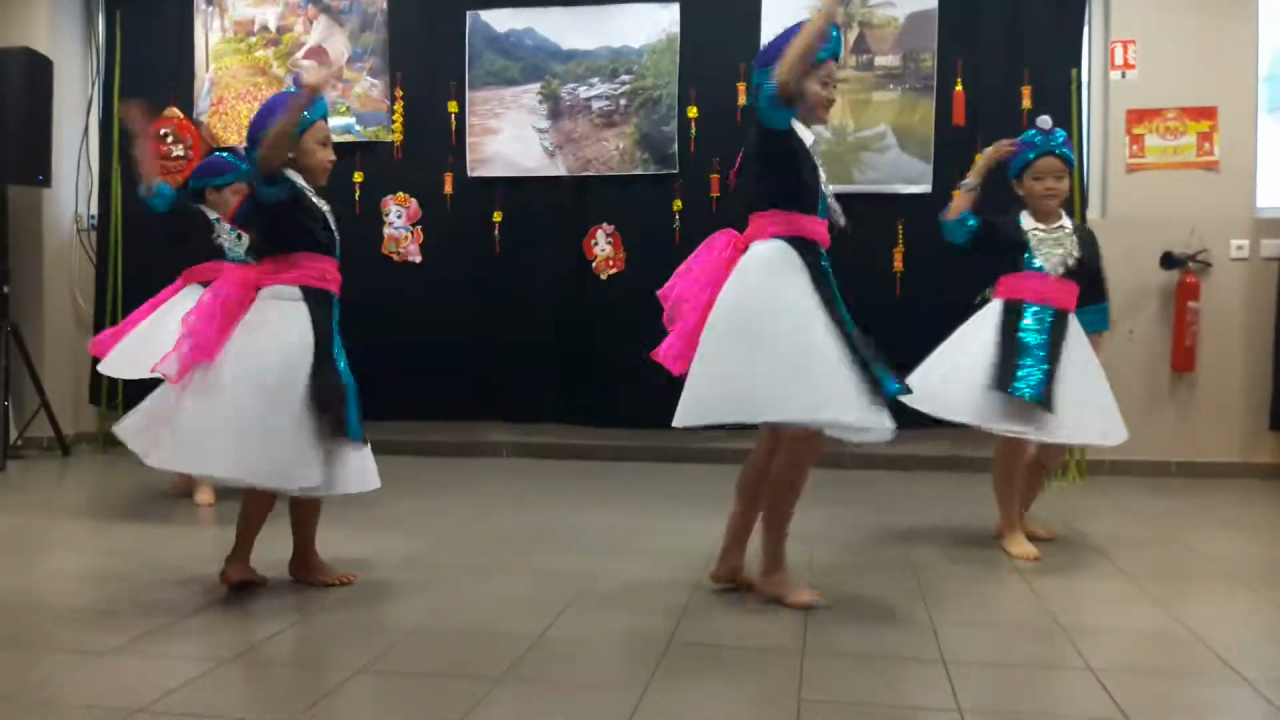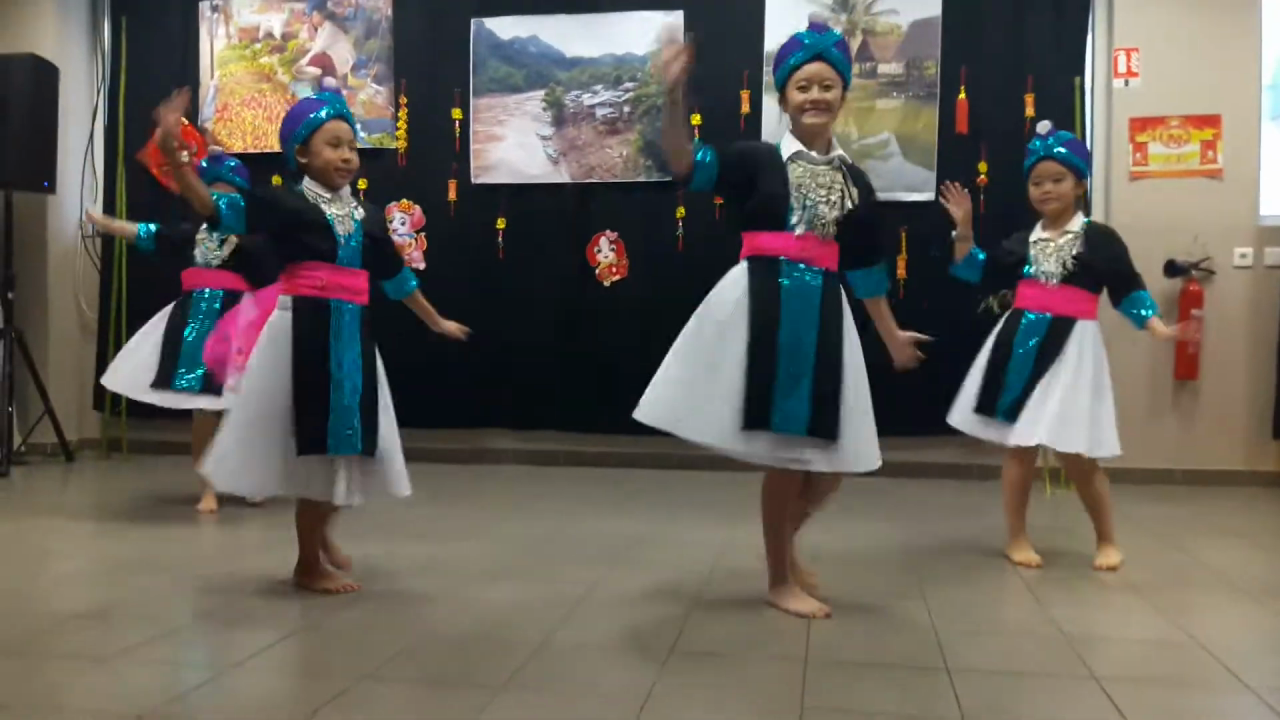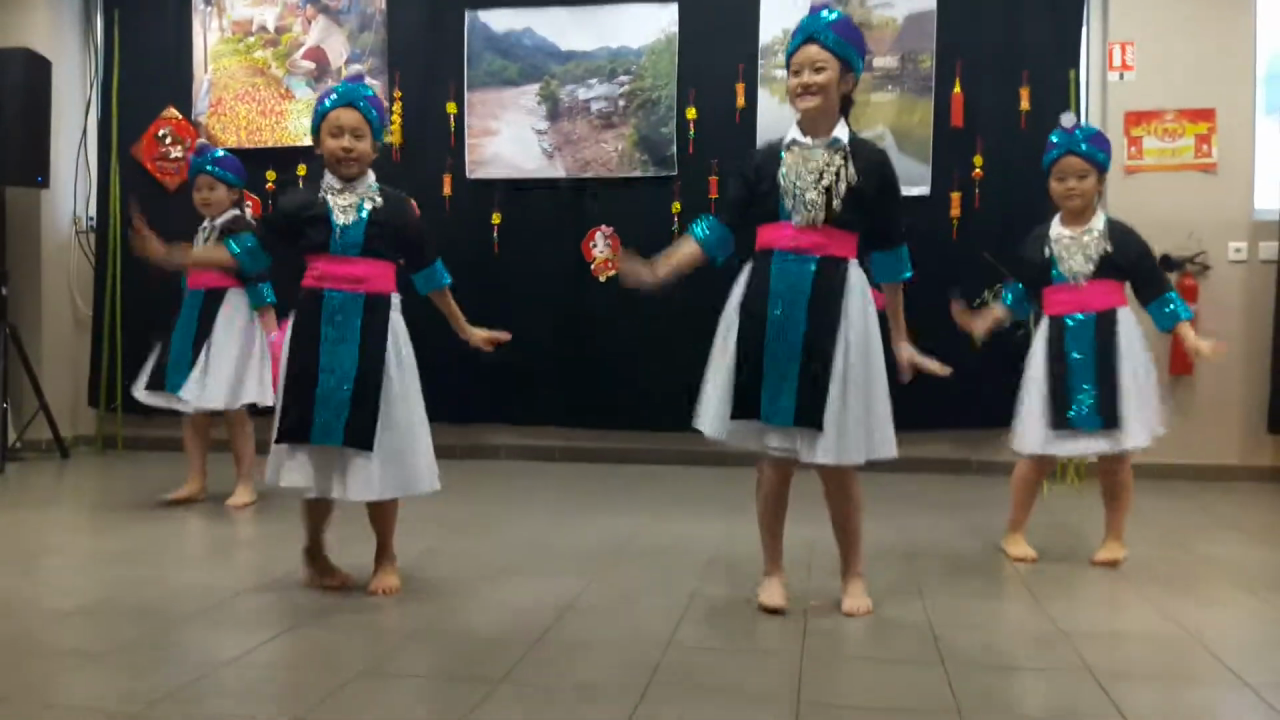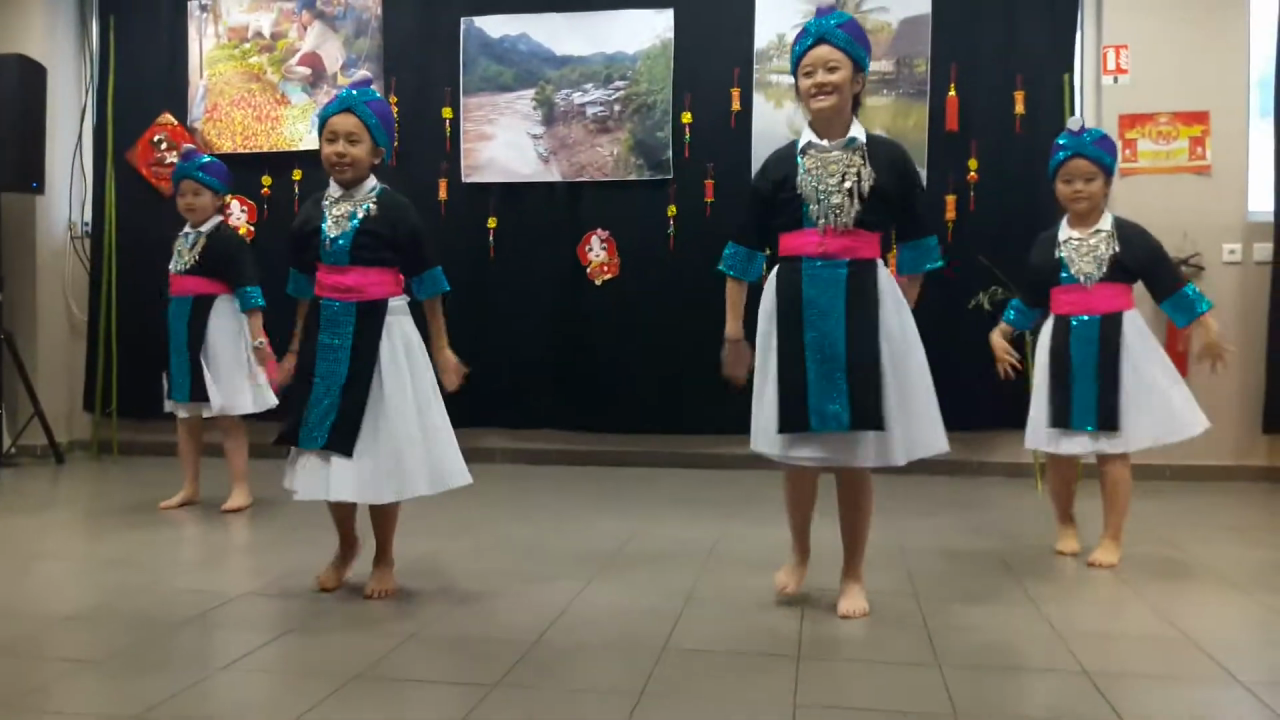
dt=0.3s
person 1, frame 1
left shoulder: (795, 149)
right shoulder: (774, 138)
right elbow: (780, 81)
left hip: (794, 286)
right hip: (779, 281)
left knee: (780, 437)
right knee: (803, 431)
left ankle: (730, 560)
right ankle: (773, 568)
person 1, frame 2
left shoulder: (854, 178)
right shoulder: (757, 161)
left elbow: (867, 264)
right elbow: (687, 164)
left wrist: (891, 332)
right wrist: (674, 96)
left hip: (824, 311)
right hip: (762, 304)
left knee: (827, 457)
right knee: (783, 455)
left ankle: (783, 542)
right ankle: (781, 579)
person 1, frame 3
left shoulder: (870, 162)
right shoulder: (766, 159)
left elbow: (887, 257)
right elbow: (721, 230)
left wrist: (901, 341)
right wrist: (656, 272)
left hip: (833, 301)
right hip: (764, 298)
left knee: (833, 453)
right knee: (773, 445)
left ankle: (854, 575)
right ankle: (772, 571)
person 1, frame 4
left shoulder: (889, 160)
right shoulder: (778, 165)
left elbow: (916, 249)
right elbow: (745, 252)
left wrist: (901, 319)
right wrist: (734, 334)
left hip: (863, 304)
right hip: (794, 304)
left knee: (859, 453)
right knee: (800, 448)
left ankle: (854, 577)
right ankle: (798, 556)
person 2, frame 1
left shoulder: (302, 202)
right shoulder: (282, 189)
right elbow: (268, 174)
right wrist: (306, 100)
left hip: (302, 324)
right hip: (289, 319)
left knee: (300, 450)
right knee: (306, 444)
left ankle: (247, 558)
right ankle: (304, 559)
person 2, frame 2
left shoulder: (365, 216)
right shoulder: (283, 204)
left elbow: (395, 275)
right elbow: (211, 207)
left wrist: (437, 322)
right wrist: (174, 148)
left hip: (351, 334)
right hip: (302, 332)
left knee: (348, 443)
right knee: (315, 445)
left ankle: (317, 533)
right ankle: (310, 563)
person 2, frame 3
left shoulder: (394, 206)
right shoulder: (301, 205)
left elbow: (428, 271)
left wrist: (466, 329)
left hip: (375, 328)
right hip: (316, 327)
left knee: (374, 443)
right knee: (317, 441)
left ankle: (386, 556)
right ankle: (314, 550)
person 2, frame 4
left shoulder: (394, 210)
right shoulder: (310, 214)
left elbow: (427, 283)
right elbow: (305, 287)
left wrist: (440, 349)
right wrist: (295, 348)
left hip: (381, 334)
right hip: (326, 335)
left knee: (380, 449)
right knee: (324, 446)
left ankle: (384, 560)
right ankle: (346, 546)
person 3, frame 1
left shoulder: (1081, 238)
right shoulder: (1007, 229)
left elbow: (1093, 297)
right elbow: (956, 225)
left wrist: (1095, 340)
right wrist: (978, 172)
left hip: (1057, 338)
right hip: (1008, 332)
left knee: (1054, 441)
right knee: (1013, 437)
left ankle: (1021, 512)
right ankle: (1010, 528)
person 3, frame 2
left shoulder: (1101, 240)
right shoulder: (1021, 242)
left elbow: (1129, 291)
right elbow: (977, 270)
left wrist: (1159, 328)
right wrist: (963, 227)
left hip: (1071, 348)
right hip: (1020, 343)
left knee: (1076, 454)
right knee: (1019, 448)
left ankle: (1107, 539)
right ankle: (1017, 538)
person 3, frame 3
left shoulder: (1122, 237)
right shoulder: (1038, 240)
left elbow: (1155, 290)
right elbow: (1021, 293)
left wrist: (1190, 338)
right wrist: (985, 321)
left hip: (1111, 345)
right hip: (1057, 346)
left knee: (1114, 449)
right knee: (1039, 448)
left ankle: (1114, 538)
right ankle: (1014, 533)
person 3, frame 4
left shoulder: (1131, 237)
right shoulder: (1047, 243)
left elbow: (1171, 286)
right elbow: (1031, 300)
left wrist: (1208, 330)
right wrist: (1000, 333)
left hip: (1118, 346)
right hip: (1064, 348)
left knee: (1114, 448)
right knee: (1059, 449)
left ankle: (1112, 539)
right ankle: (1066, 525)
person 4, frame 1
left shoulder: (240, 234)
right shoulder: (193, 219)
right elbow: (153, 187)
right wrist: (143, 137)
left ankle: (191, 473)
right ankle: (199, 477)
person 4, frame 2
right shoulder: (191, 234)
left elbow: (266, 289)
right elbow: (151, 235)
right wrist: (106, 223)
right hip: (190, 321)
left knee: (224, 408)
right knee: (202, 411)
right ankle: (208, 488)
person 4, frame 3
left shoulder: (240, 231)
right shoulder: (204, 230)
left elbow: (258, 282)
left wrist: (270, 331)
left hip: (228, 320)
right hip: (198, 319)
left knee: (231, 406)
right knee: (191, 404)
left ankle: (247, 484)
right ankle: (196, 481)
person 4, frame 4
left shoulder: (227, 240)
right shoulder: (182, 239)
left elbow: (248, 291)
left wrist: (258, 338)
left hip: (218, 328)
right hip: (183, 327)
left knee: (227, 412)
right knee: (185, 411)
left ankle: (240, 488)
right ankle: (190, 487)
